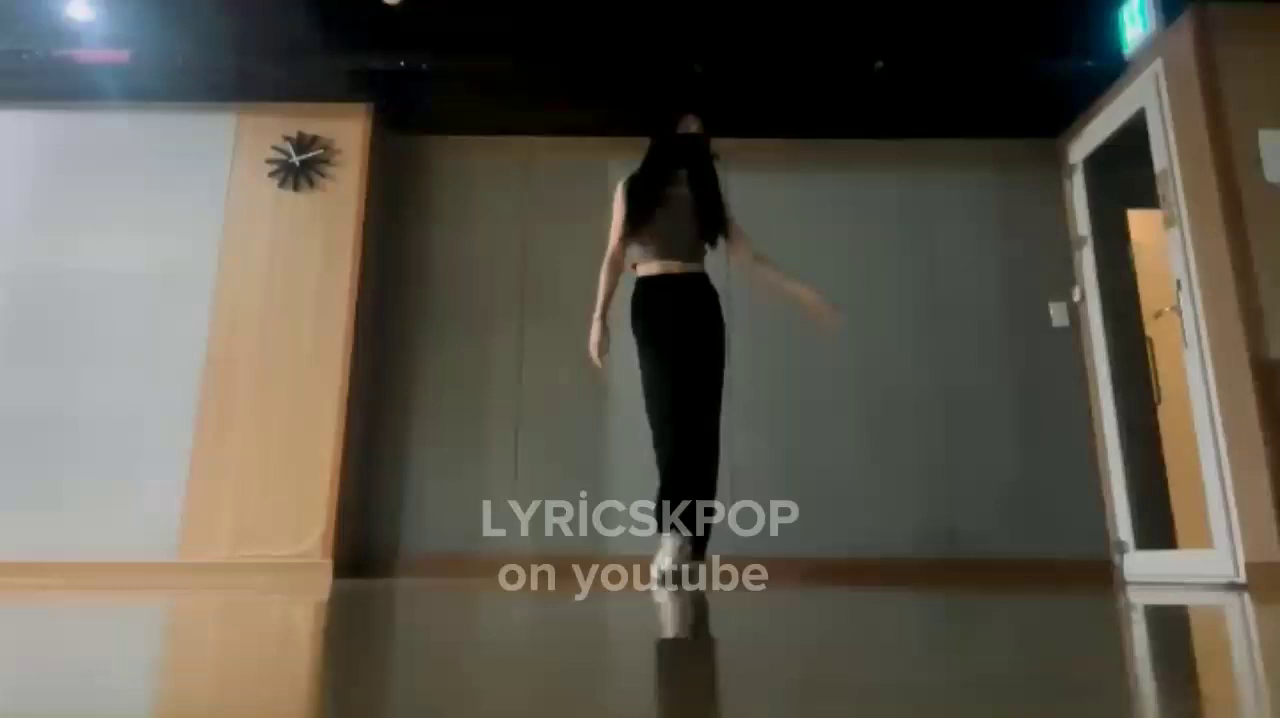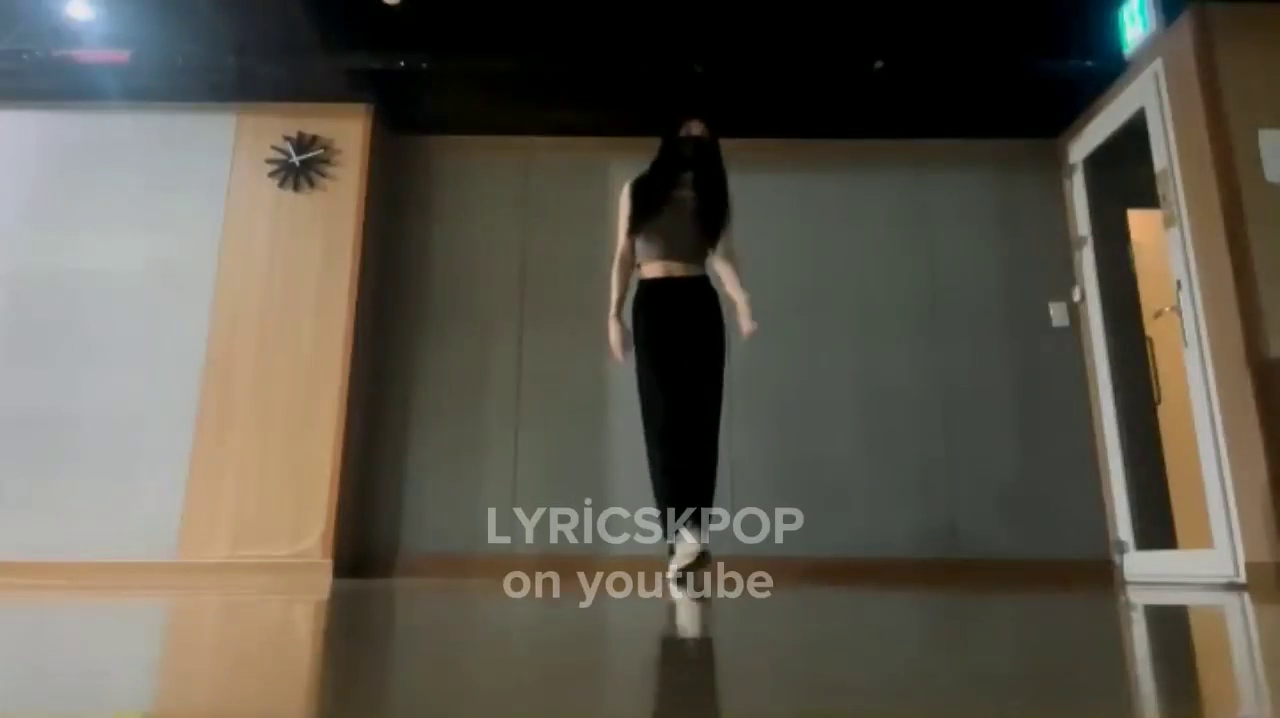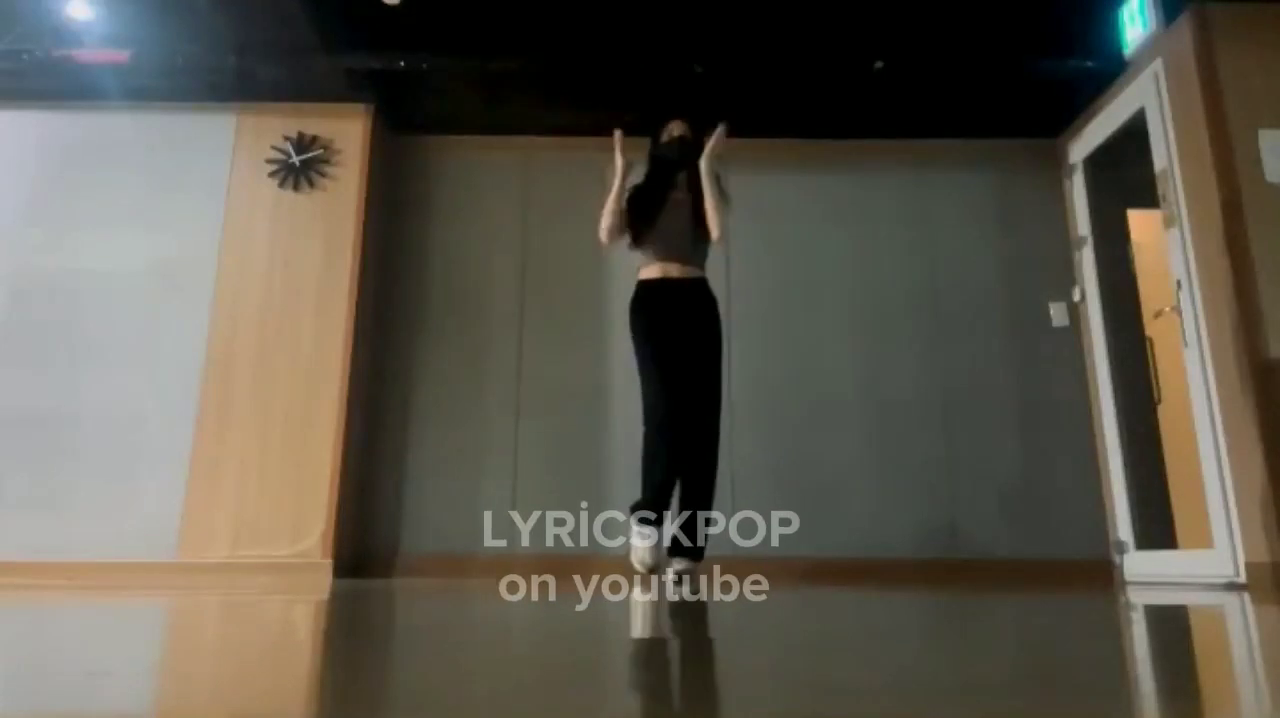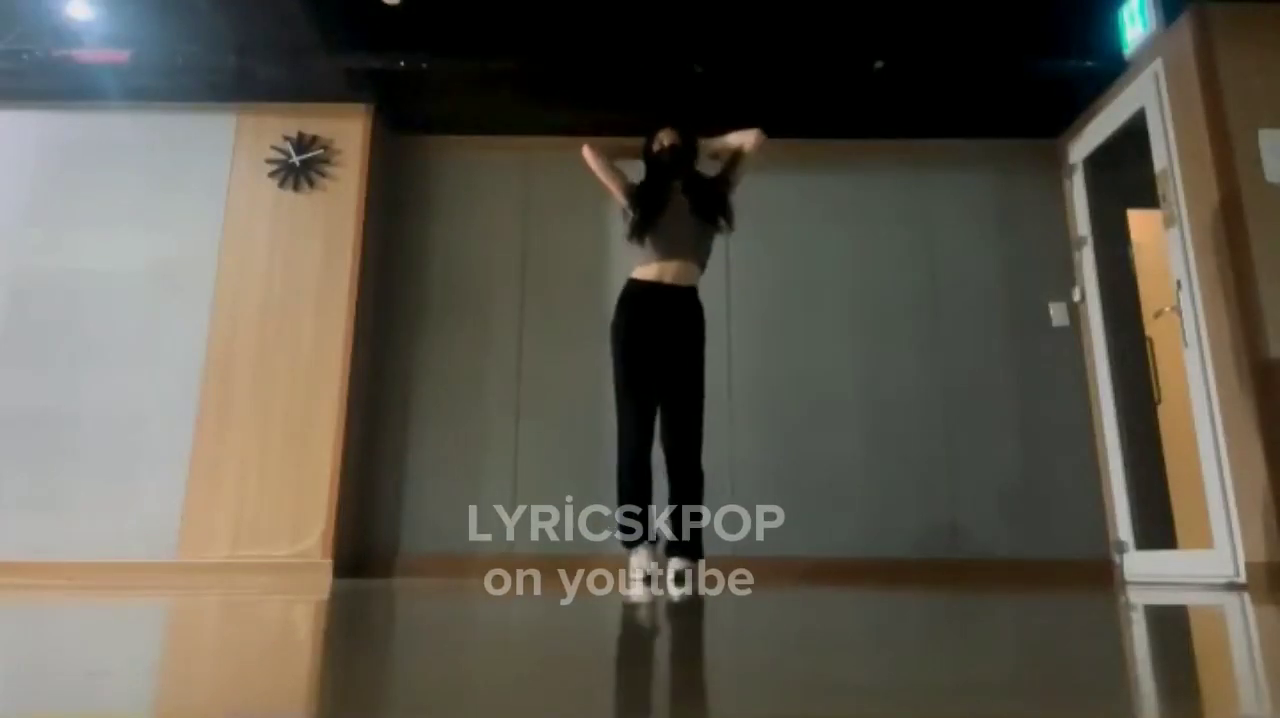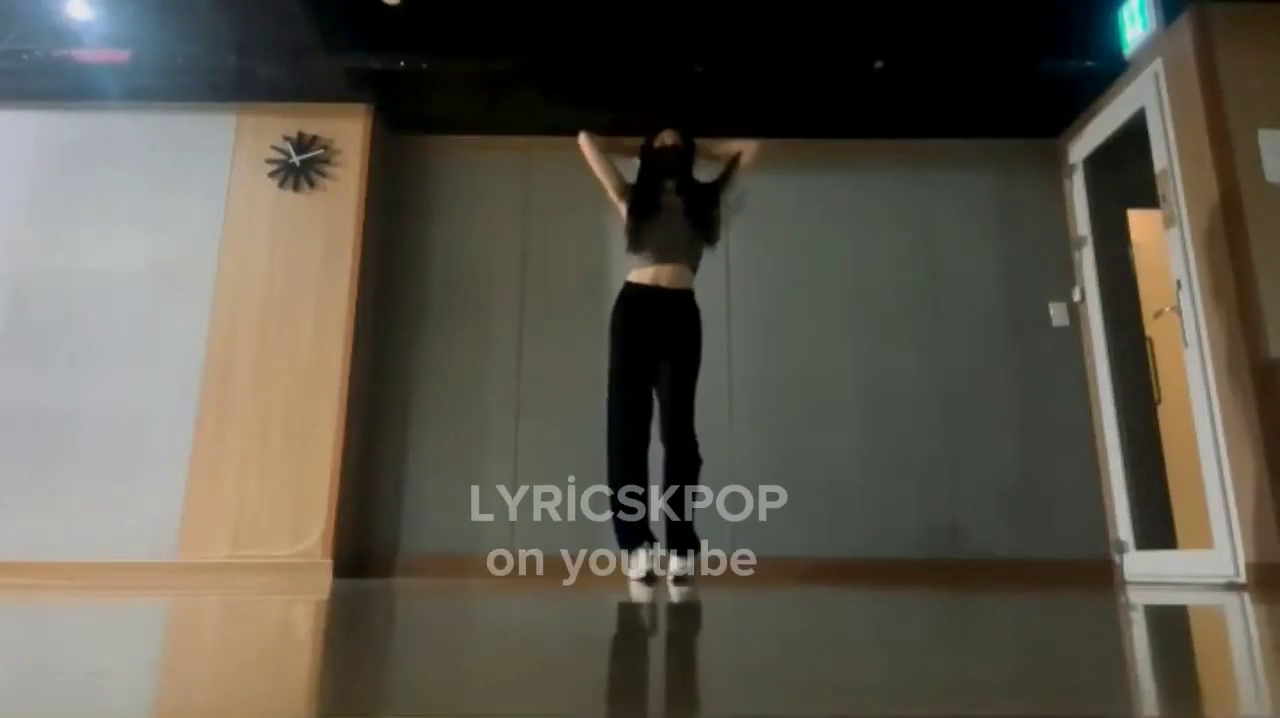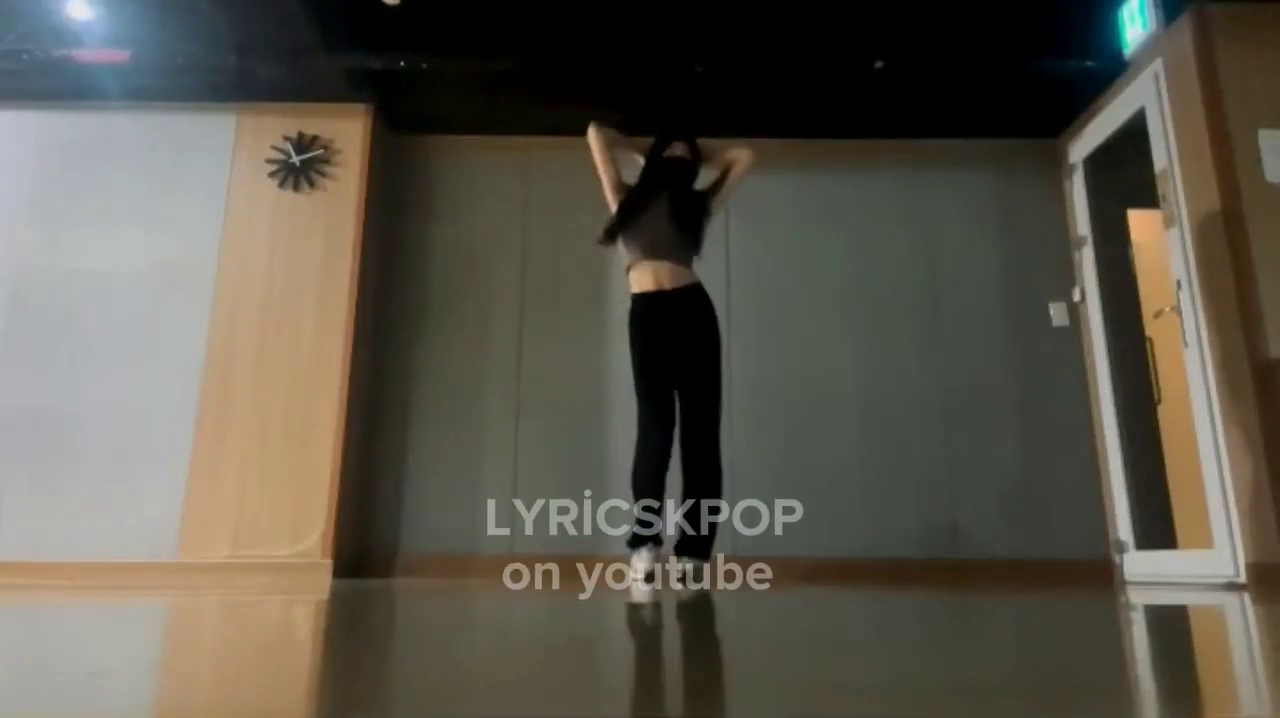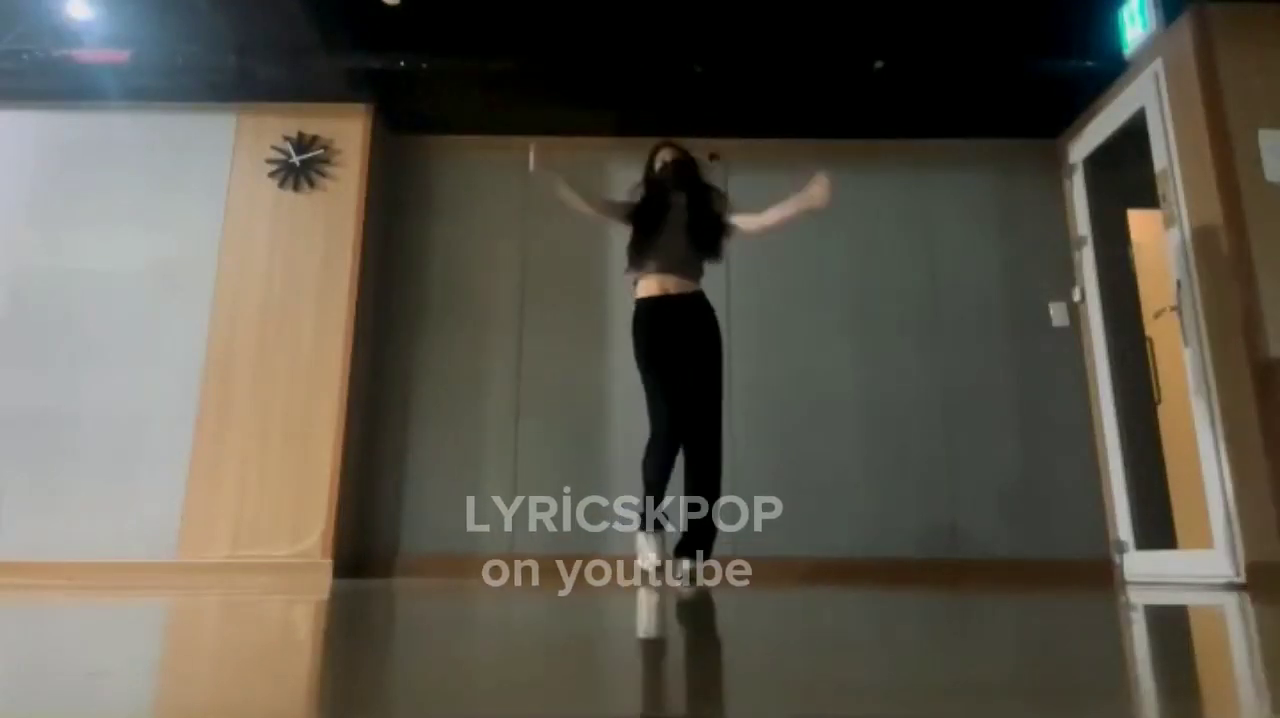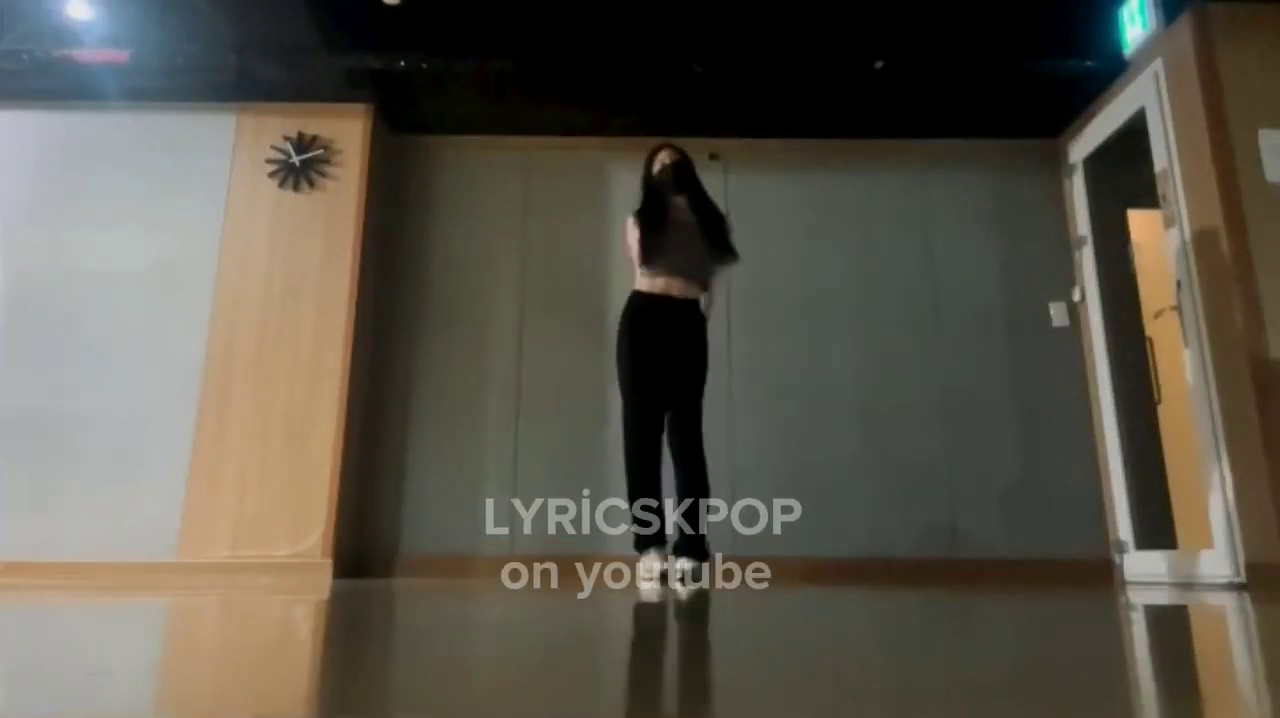
dt=0.3s
person 1, frame 1
left shoulder: (707, 197)
right shoulder: (633, 189)
left elbow: (746, 257)
right elbow: (614, 256)
left wrist: (801, 293)
right wrist: (599, 317)
left hip: (700, 303)
right hip: (652, 302)
left knee: (701, 420)
right knee: (669, 411)
left ankle: (689, 544)
right ankle: (672, 531)
person 1, frame 2
left shoulder: (712, 201)
right shoulder: (638, 191)
left elbow: (721, 257)
right elbow: (623, 256)
left wrist: (741, 298)
right wrist: (615, 315)
left hip: (701, 306)
right hip: (652, 304)
left knee: (700, 422)
right knee: (664, 415)
left ankle: (685, 541)
right ankle: (684, 532)
person 1, frame 3
left shoulder: (706, 193)
right shoulder: (640, 194)
left elbow: (718, 232)
right elbow: (607, 236)
left wrist: (707, 172)
right wrist: (620, 178)
left hip: (697, 303)
right hip: (651, 303)
left knee: (700, 422)
right knee: (664, 403)
left ankle: (685, 550)
right ankle: (649, 522)
person 1, frame 4
left shoulder: (711, 195)
right shoulder: (639, 197)
left elbow: (753, 139)
right elbow: (590, 150)
left wrist: (707, 146)
right wrist: (643, 152)
left hip: (684, 311)
right hip: (637, 304)
left knee: (683, 428)
right knee: (634, 426)
left ankle: (683, 551)
right ankle: (640, 547)
person 1, frame 5
left shoulder: (704, 198)
right shoulder: (632, 199)
left elbow: (749, 148)
right elbow: (586, 142)
left wrist: (699, 150)
right wrist: (641, 154)
left hip: (680, 312)
right hip: (634, 308)
left knee: (677, 423)
right knee: (627, 423)
left ankle: (680, 550)
right ankle: (637, 548)
person 1, frame 6
left shoulder: (697, 205)
right shoulder: (626, 200)
left elbow: (743, 158)
right elbow: (596, 135)
left wrist: (701, 160)
right wrist: (640, 151)
left hip: (693, 310)
right hip: (648, 314)
left knee: (700, 431)
right knee: (655, 427)
left ankle: (691, 553)
right ankle: (644, 546)
person 1, frame 7
left shoulder: (708, 215)
right shoulder: (640, 212)
left elbow: (756, 222)
right elbow: (590, 205)
left wrist: (804, 200)
right wrist: (550, 178)
left hip: (697, 319)
right hip: (652, 319)
left knee: (704, 431)
right knee: (668, 424)
left ankle: (691, 548)
right ankle: (650, 526)
person 1, frame 8
left shoulder: (711, 222)
right shoulder: (641, 221)
right elbow: (641, 274)
right wrist: (627, 343)
left hip: (688, 325)
right hip: (645, 319)
left knee: (685, 435)
right knee: (642, 433)
left ankle: (690, 551)
right ankle: (651, 547)
